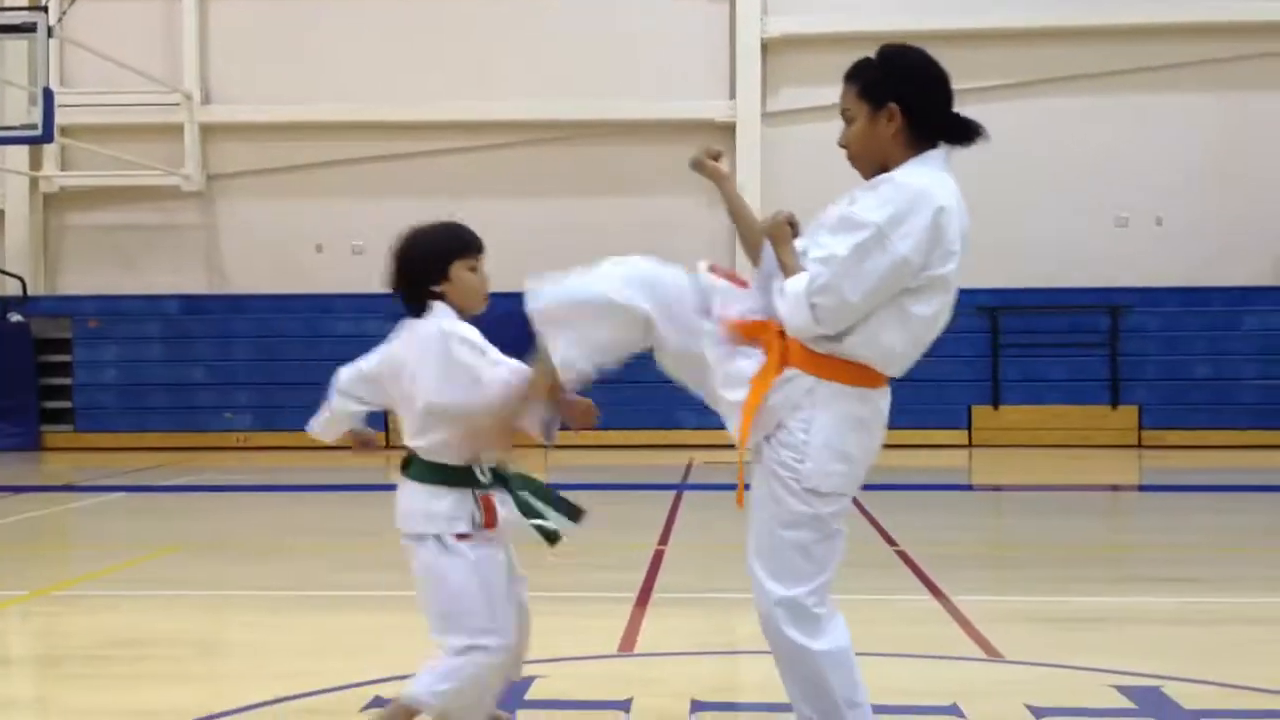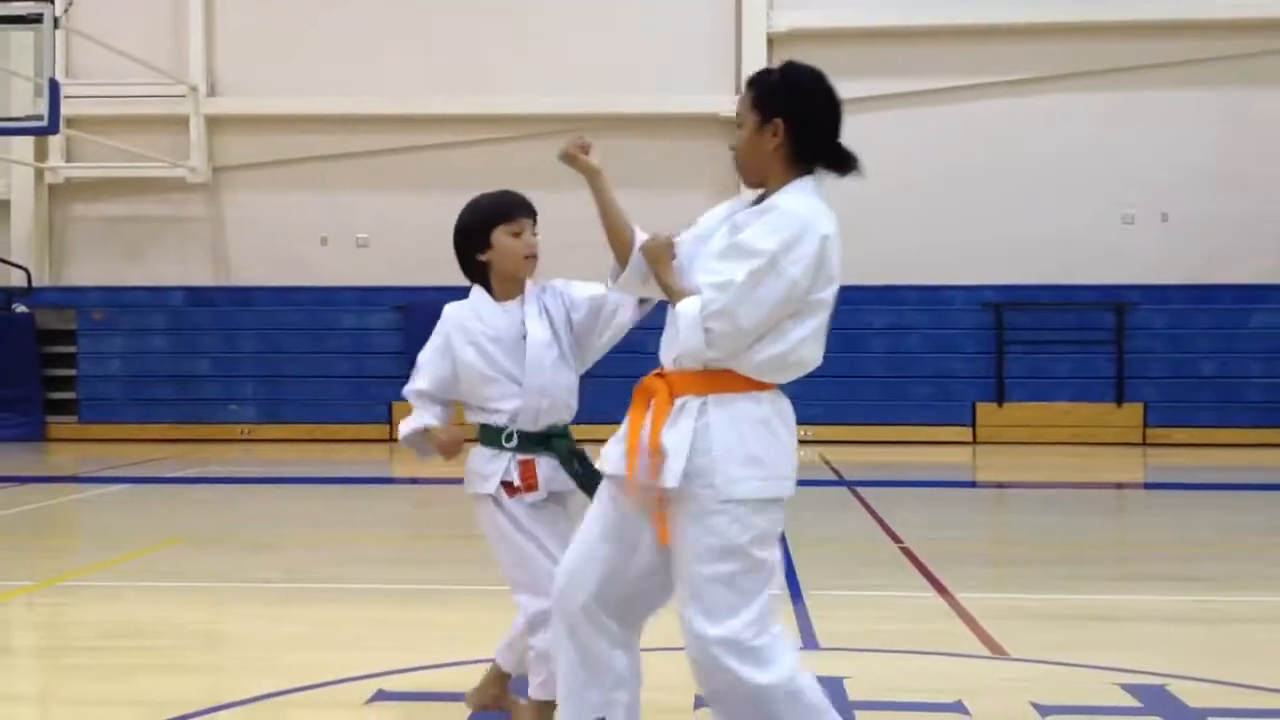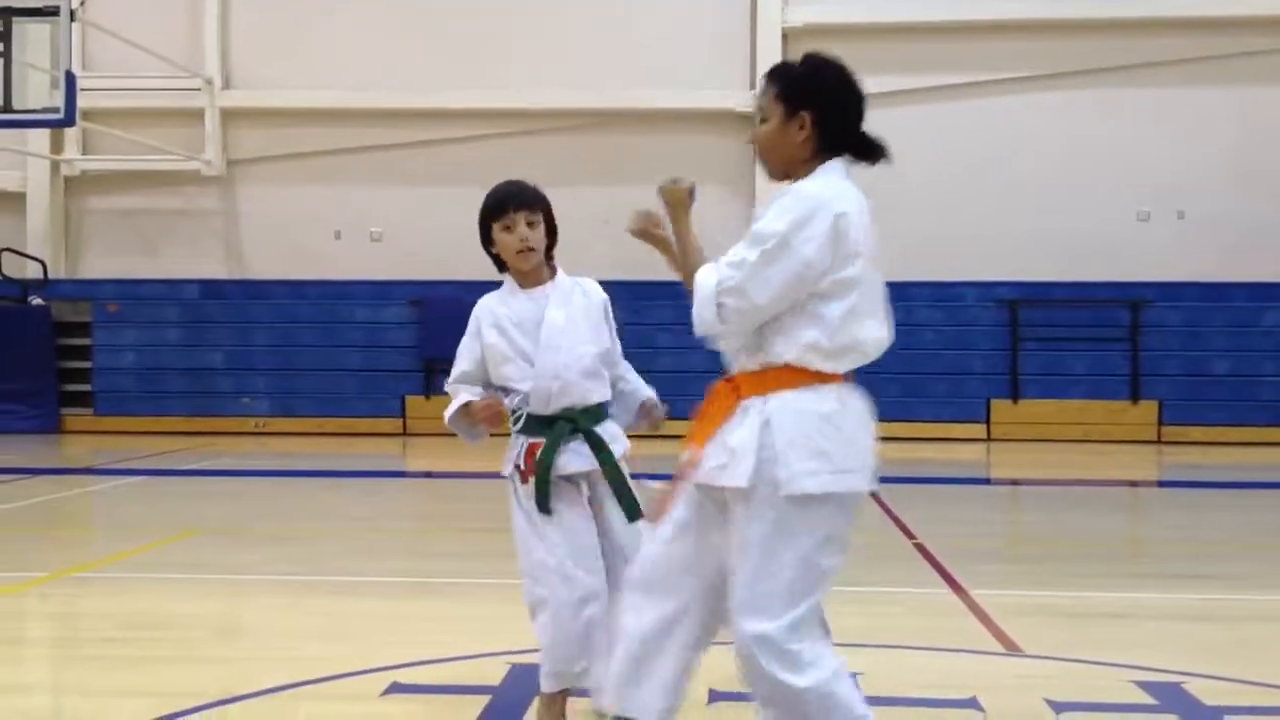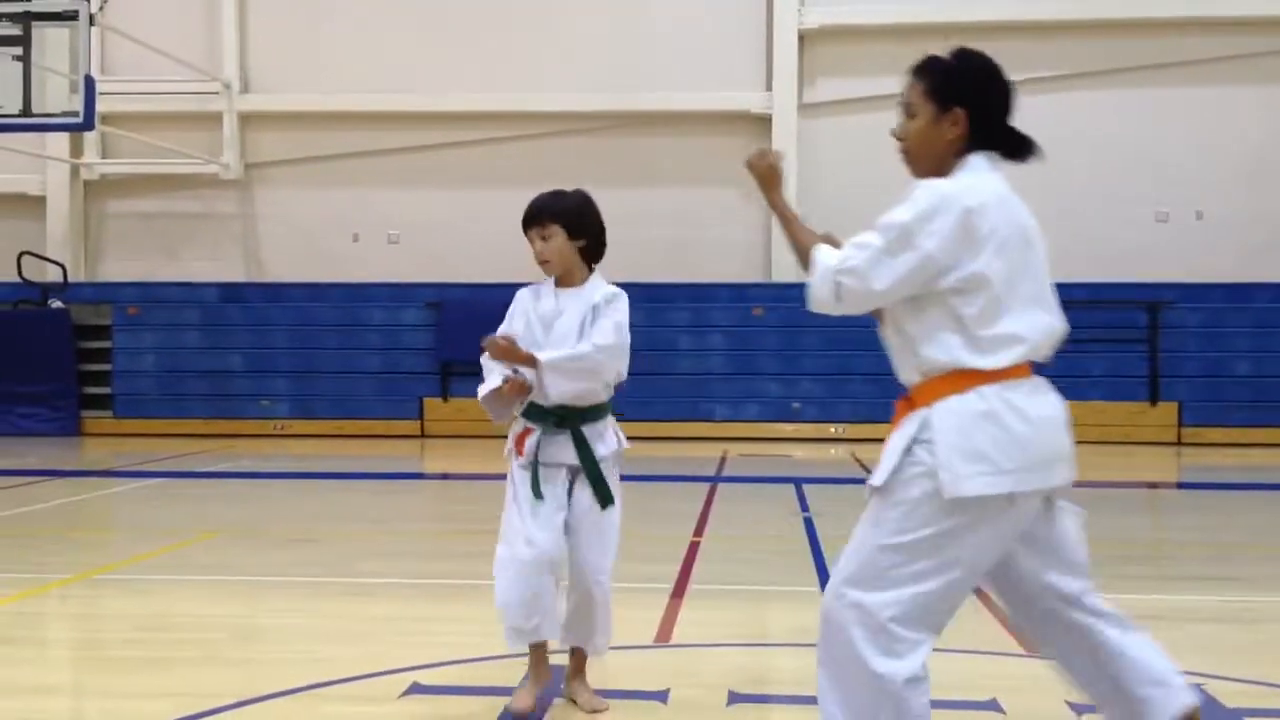
dt=0.4s
person 1, frame 1
left shoulder: (917, 198)
right shoulder: (897, 193)
left elbow: (821, 308)
right elbow: (778, 281)
left wrist: (783, 247)
right wrist: (725, 188)
left hip: (819, 412)
right hip: (775, 364)
left knee: (794, 601)
right knee: (632, 290)
person 1, frame 2
left shoulder: (798, 226)
right shoulder: (742, 216)
left elbow: (709, 332)
right elbow: (637, 268)
left wrist: (667, 274)
right wrist: (595, 180)
left hip: (730, 437)
right hip: (673, 427)
left knee: (725, 637)
right knee: (589, 595)
person 1, frame 3
left shoulder: (816, 207)
right shoulder: (813, 205)
left elbow: (720, 309)
right elbow: (738, 307)
left wrist: (680, 227)
right wrist: (668, 243)
left hip: (797, 438)
right hip: (760, 432)
left knee: (773, 635)
right knee: (666, 580)
person 1, frame 4
left shoulder: (949, 202)
right shoulder: (994, 201)
left elbow: (840, 286)
left wrist: (776, 200)
right wrist: (848, 254)
left hip: (969, 436)
right hip: (1015, 423)
left knee: (865, 610)
right knee: (1064, 607)
person 2, frame 1
left shoulder: (407, 341)
right shoulder: (453, 336)
left elbow: (352, 385)
right elbow: (510, 386)
left wrist: (342, 428)
right wrist: (563, 404)
left hip: (458, 501)
right hip: (453, 508)
left knee: (502, 614)
right knee: (484, 637)
person 2, frame 2
left shoulder: (557, 302)
right shoulder: (459, 322)
left elbow: (616, 302)
right elbow: (423, 395)
right wrist: (431, 433)
left hip: (558, 466)
right hip: (505, 475)
left knee: (546, 592)
right knee: (553, 592)
person 2, frame 3
left shoulder: (589, 296)
right shoulder: (489, 312)
left elbow: (615, 368)
right elbow: (464, 384)
left wrist: (645, 404)
right wrist: (474, 410)
left hip: (600, 449)
right hip: (537, 459)
left knee: (626, 574)
right knee: (563, 583)
person 2, frame 4
left shoulder: (609, 300)
right shoulder: (526, 300)
left elbow: (596, 361)
right elbow: (496, 366)
left wrist: (526, 358)
right wrist: (504, 387)
left hip: (591, 443)
right hip: (534, 444)
left knee: (592, 565)
right knee: (527, 553)
left ankle: (576, 673)
right ankle: (537, 667)
